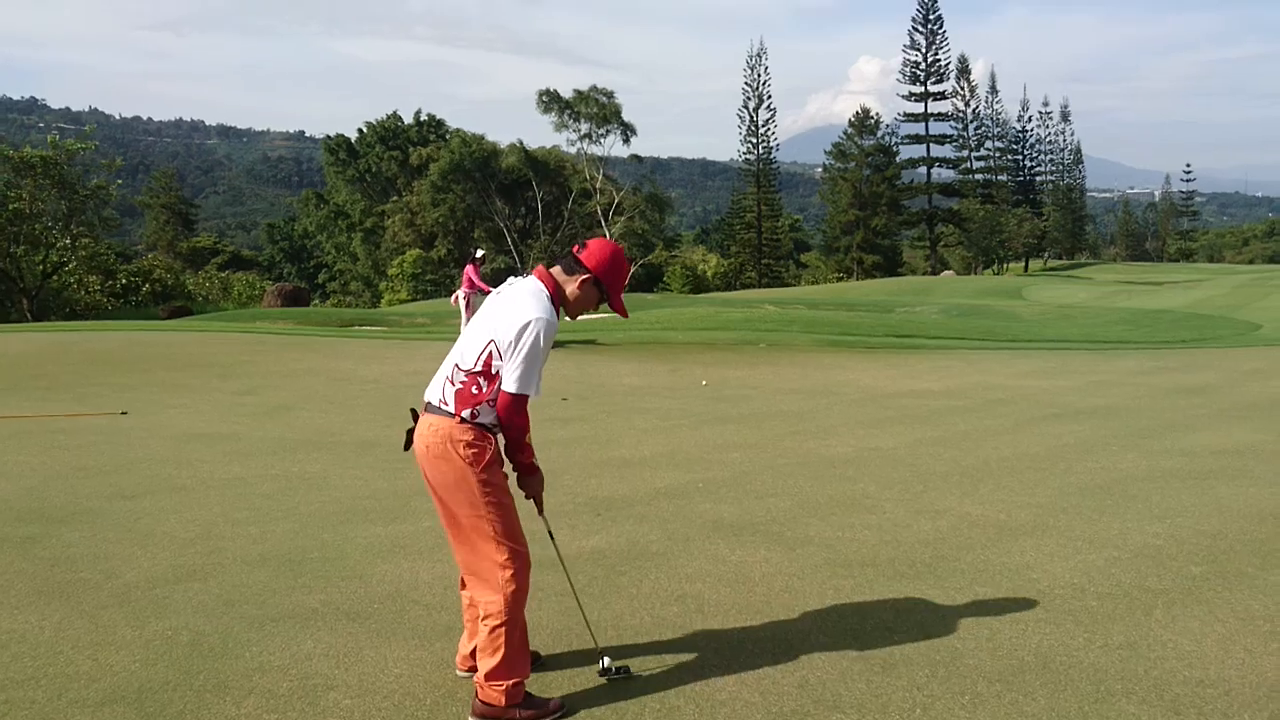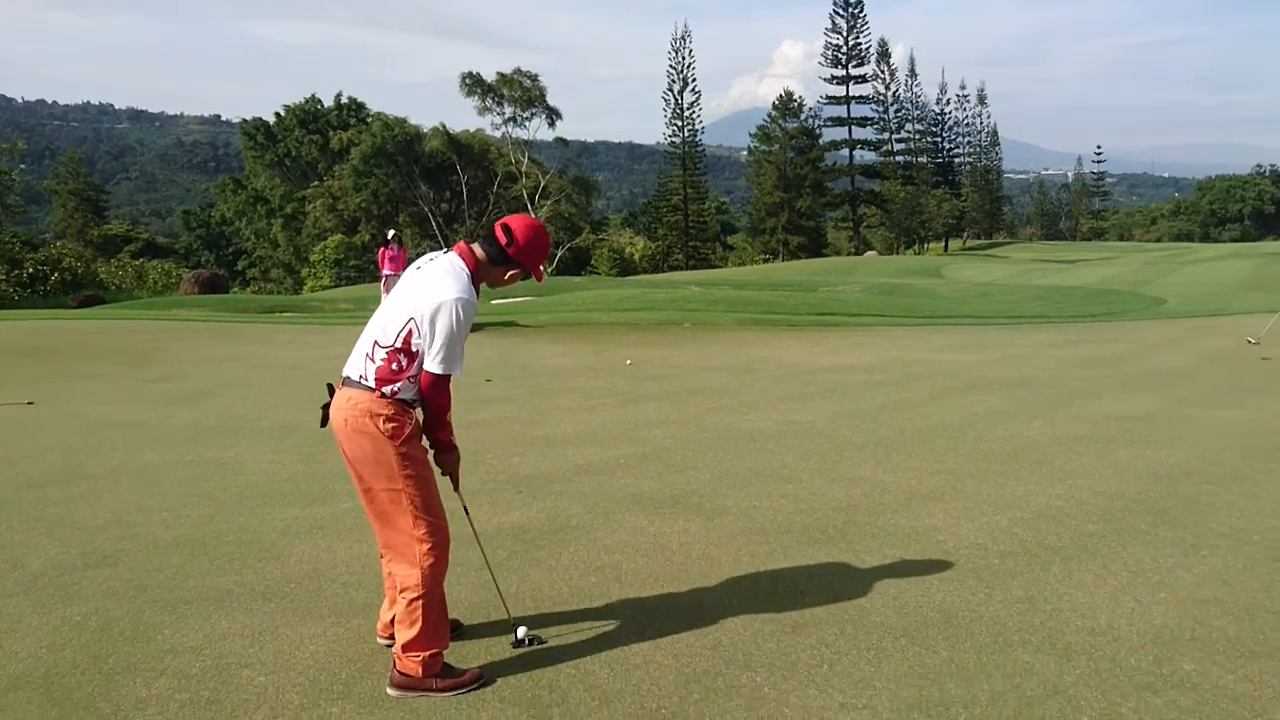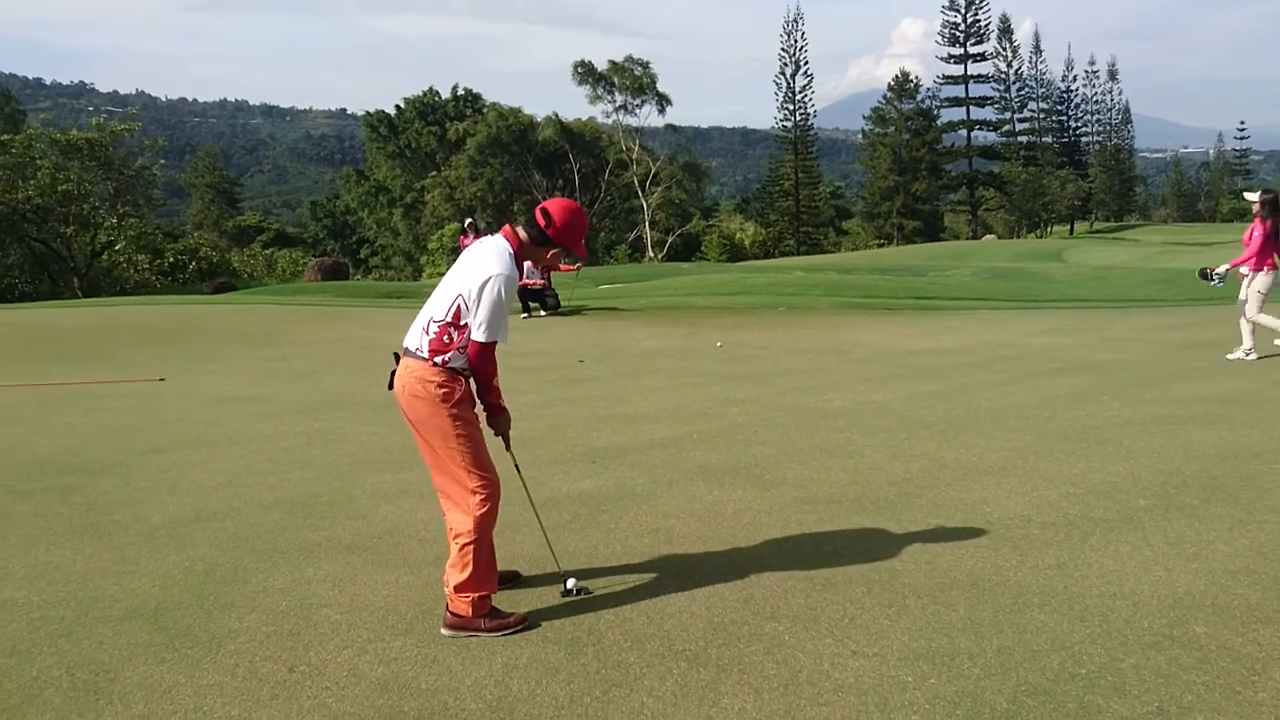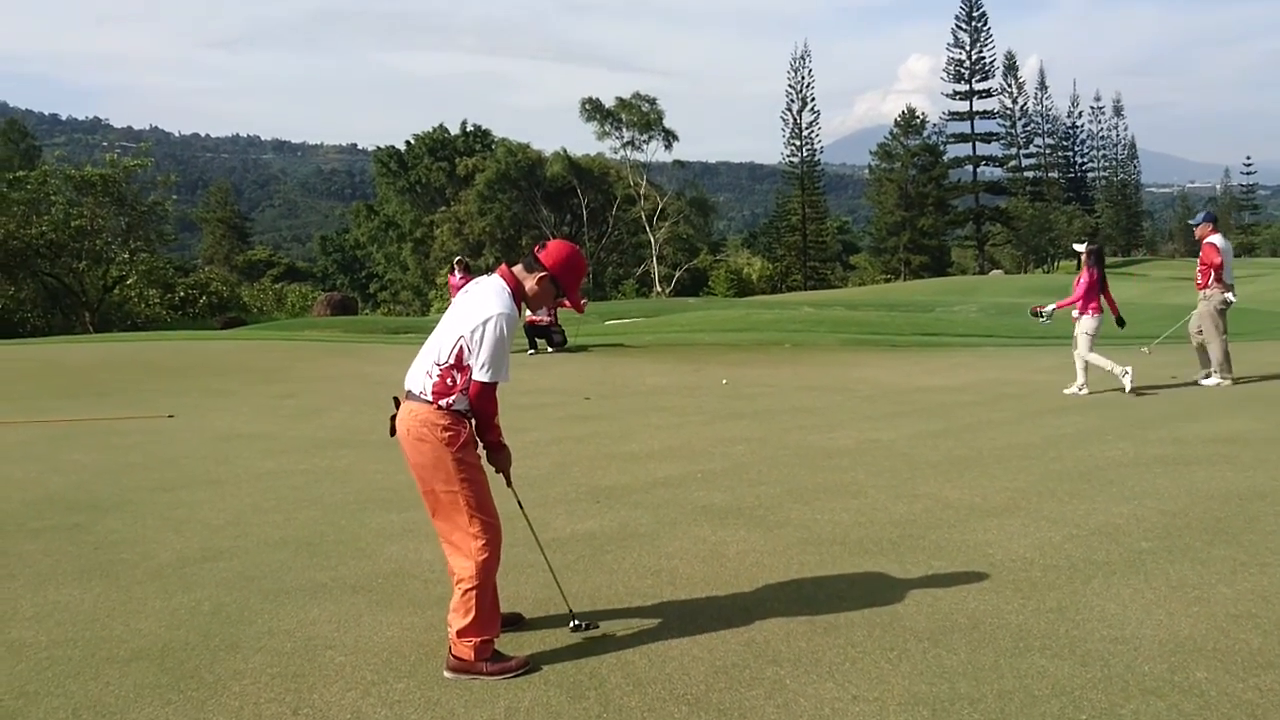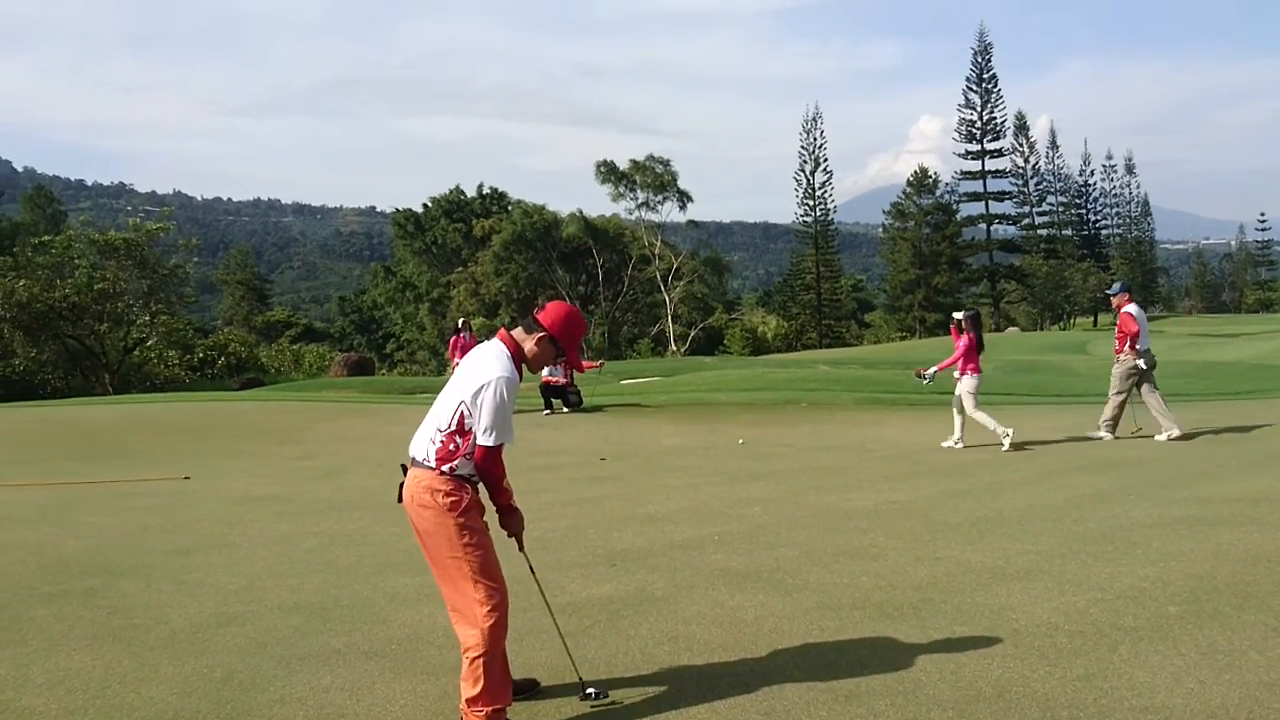
dt=1s
person 1, frame 1
left shoulder: (518, 287)
right shoulder: (539, 316)
right elbow: (511, 405)
left wrist: (519, 461)
right wrist: (527, 467)
left hip: (439, 426)
right hip: (460, 439)
left knee: (482, 552)
right knee: (504, 562)
left ankle: (478, 650)
person 1, frame 2
left shoulder: (436, 260)
right shoulder: (458, 297)
right elbow: (433, 384)
left wrist: (437, 440)
right wrist: (445, 445)
left hip: (354, 400)
right hip: (379, 414)
left knee: (400, 528)
right knee: (423, 537)
left ankle: (398, 619)
right ankle: (416, 666)
person 1, frame 3
left shoulder: (490, 245)
right shoulder: (501, 273)
right elbow: (481, 352)
left wrist: (489, 403)
right wrist: (495, 407)
left hip: (422, 371)
right hip: (435, 381)
left knee: (461, 484)
right knee: (478, 490)
left ankle: (467, 570)
right ankle: (466, 608)
person 1, frame 4
left shoulder: (485, 285)
right shoulder: (500, 312)
right elbow: (481, 392)
left wrist: (488, 440)
right wrist: (495, 445)
left hip: (422, 413)
right hip: (438, 424)
left knee: (465, 528)
right knee: (478, 535)
left ankle: (478, 612)
right ankle: (469, 651)
person 1, frame 5
left shoulder: (489, 351)
right shoulder: (502, 375)
right elbow: (487, 456)
left wrist: (502, 503)
right wrist: (507, 507)
left hip: (435, 482)
right hip: (442, 490)
left knee: (480, 594)
right knee: (485, 602)
left ankle: (494, 680)
